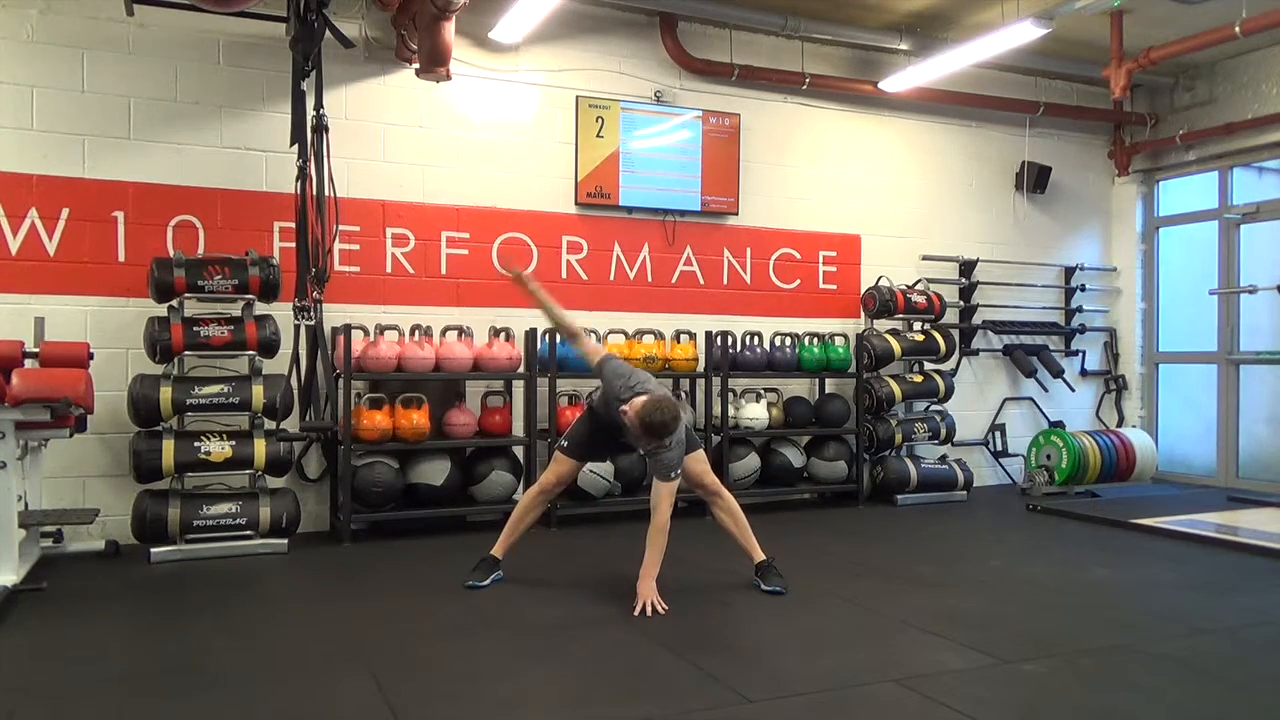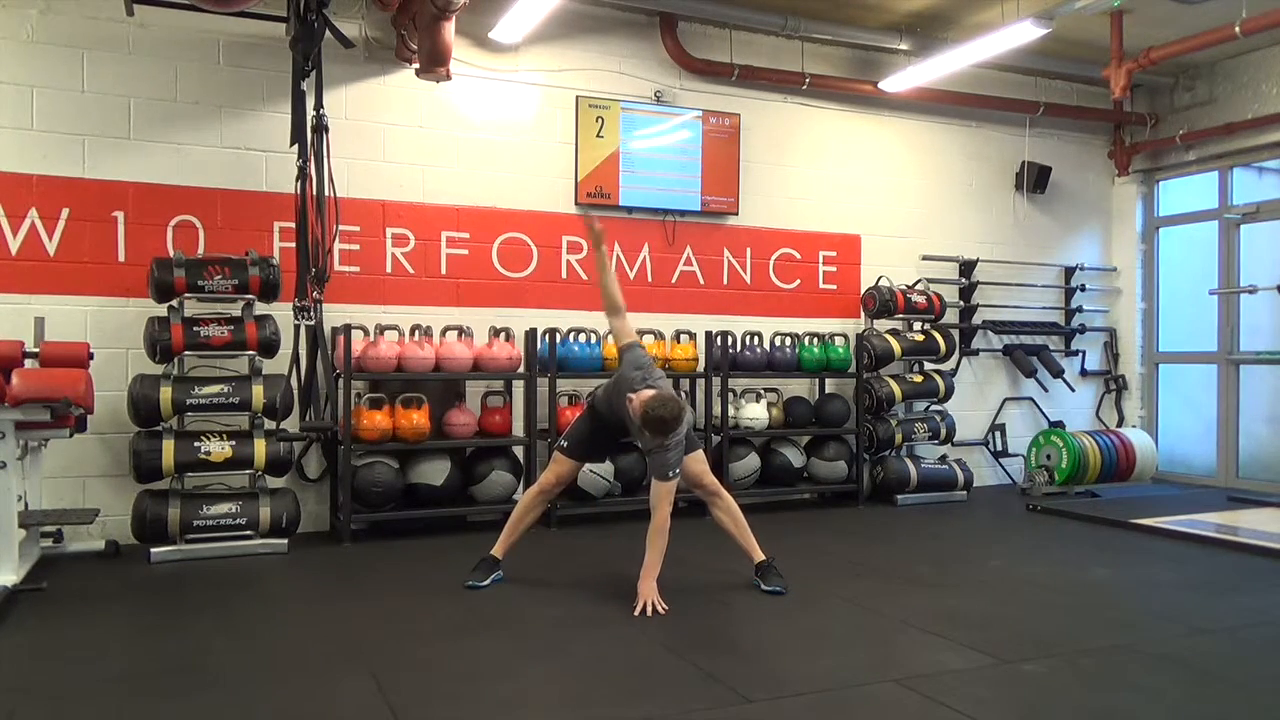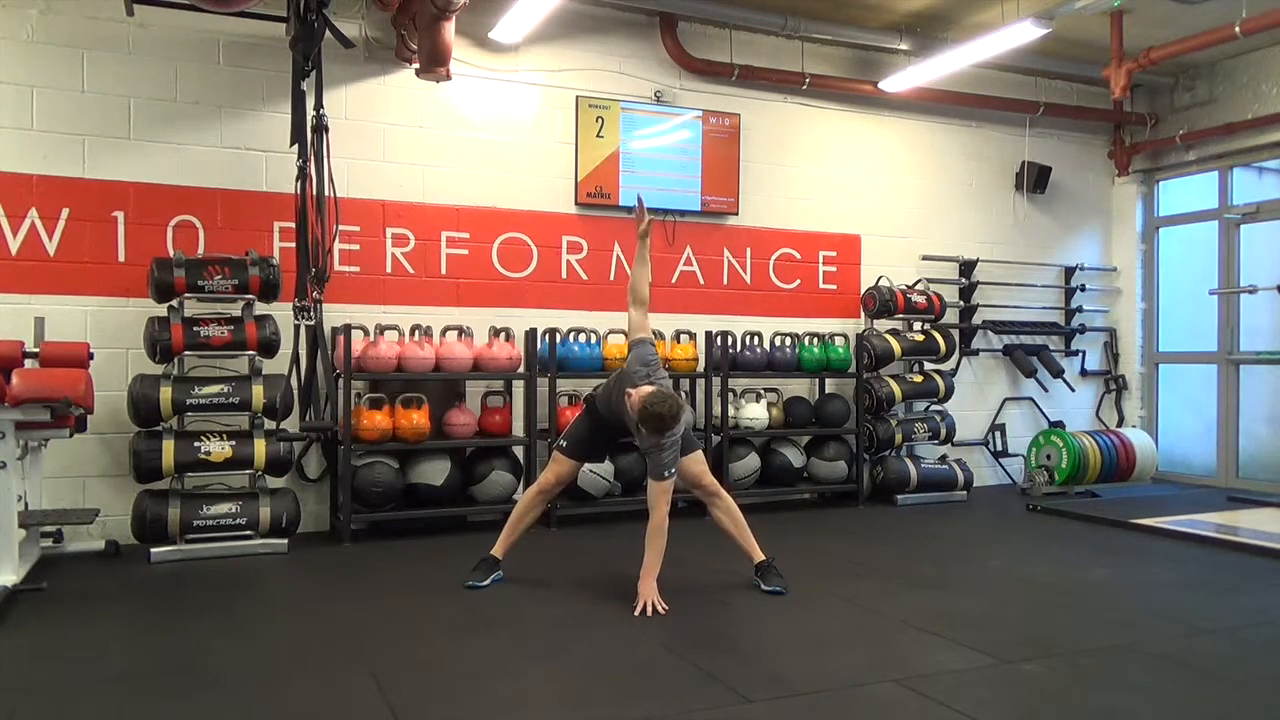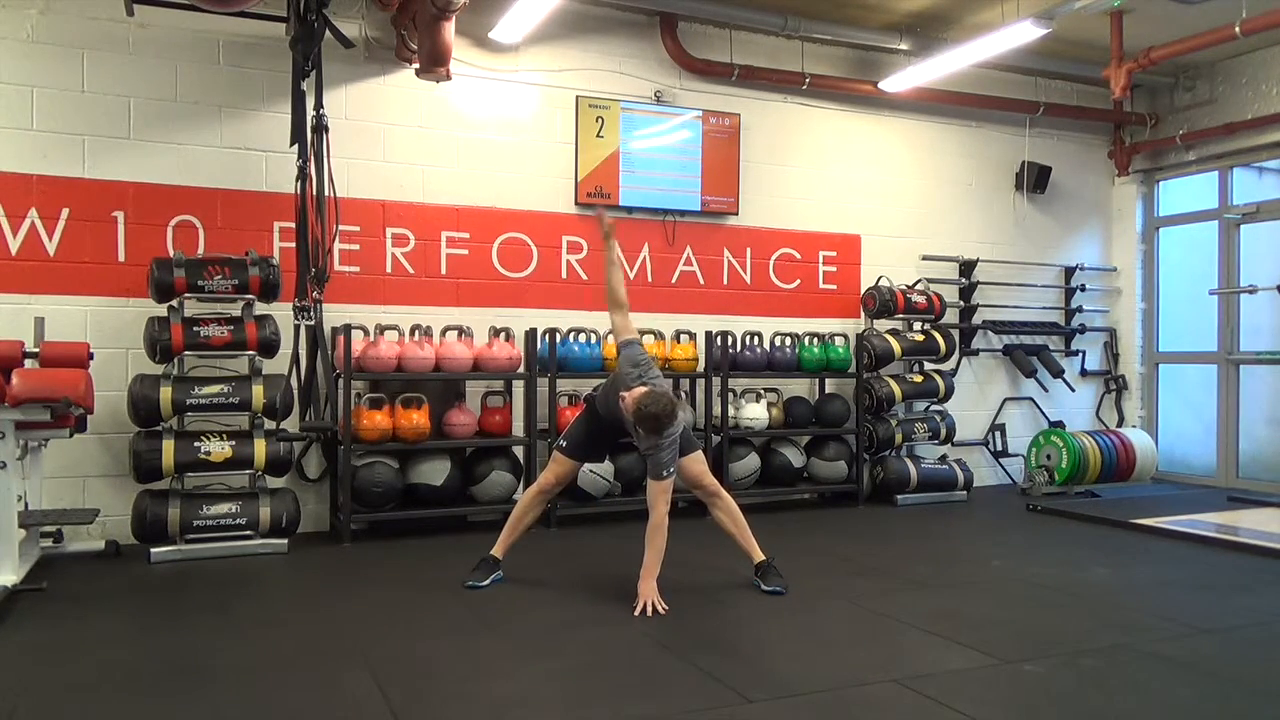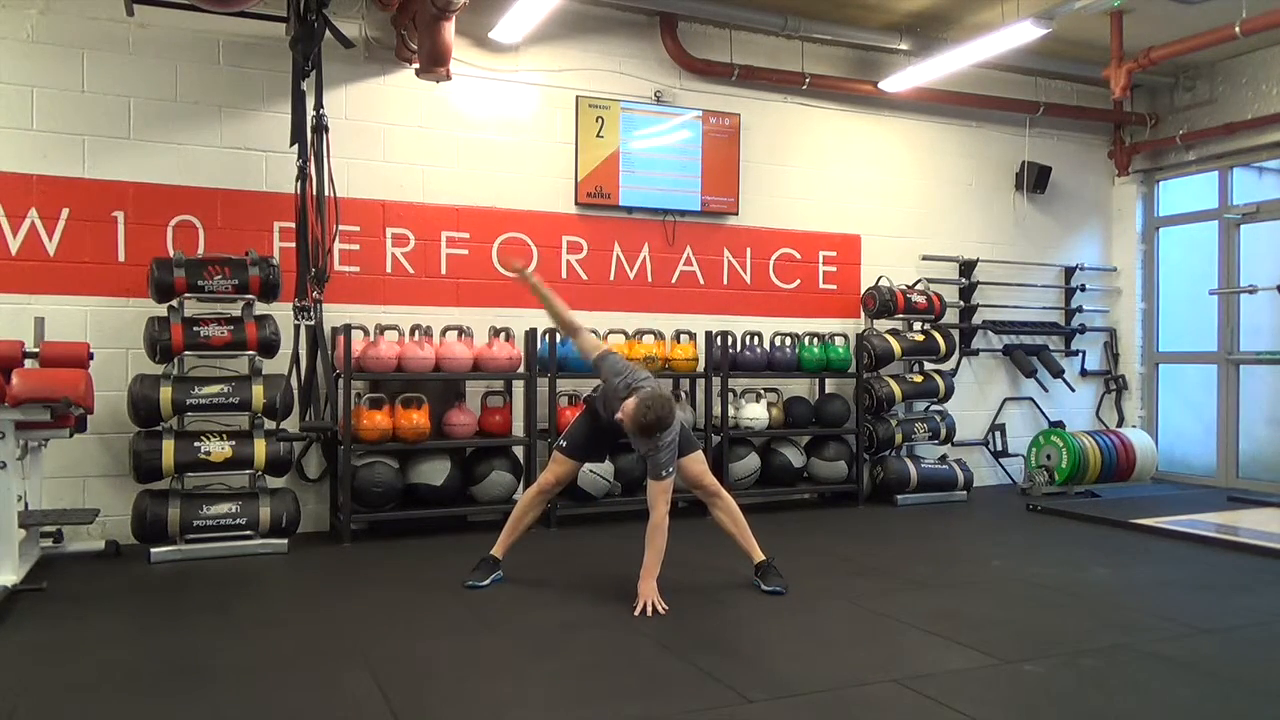
dt=0.2s
person 1, frame 1
left shoulder: (667, 442)
right shoulder: (626, 381)
left elbow: (660, 515)
right elbow: (578, 337)
left wrist: (647, 581)
right wrist: (532, 288)
left hip: (657, 431)
right hip: (601, 413)
left knee: (710, 489)
right knee: (548, 485)
left ankle: (763, 564)
right ankle: (494, 558)
person 1, frame 2
left shoulder: (667, 443)
right shoulder: (642, 373)
left elbow: (661, 513)
right elbow: (617, 311)
left wrist: (648, 582)
right wrist: (600, 248)
left hip: (657, 425)
right hip: (604, 411)
left knee: (709, 488)
right knee: (549, 484)
left ankle: (762, 563)
right ankle: (494, 559)
person 1, frame 3
left shoulder: (664, 440)
right shoulder: (647, 370)
left elbow: (659, 512)
right elbow: (638, 305)
left wrist: (648, 581)
right wrist: (641, 242)
left hip: (654, 423)
right hip: (602, 410)
left knee: (708, 487)
right knee: (549, 483)
left ankle: (762, 564)
right ankle: (494, 559)
person 1, frame 4
left shoulder: (663, 440)
right shoulder: (638, 369)
left elbow: (658, 511)
right elbow: (618, 309)
left wrist: (648, 582)
right wrist: (611, 243)
left hip: (654, 422)
right hip: (601, 411)
left knee: (708, 488)
right knee: (548, 483)
left ankle: (763, 565)
right ankle: (493, 561)
person 1, frame 5
left shoulder: (663, 441)
right shoulder: (624, 375)
left elbow: (659, 512)
right elbow: (575, 328)
left wrist: (649, 577)
right wrist: (532, 280)
left hip: (659, 436)
right hip: (600, 413)
left knee: (709, 489)
right knee: (548, 484)
left ankle: (761, 564)
right ankle: (492, 561)
